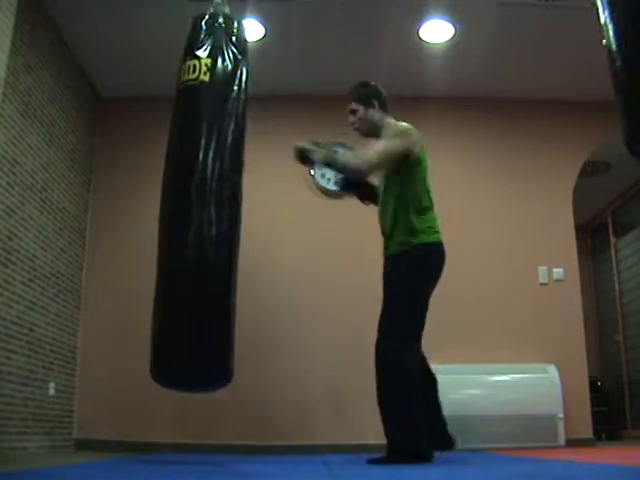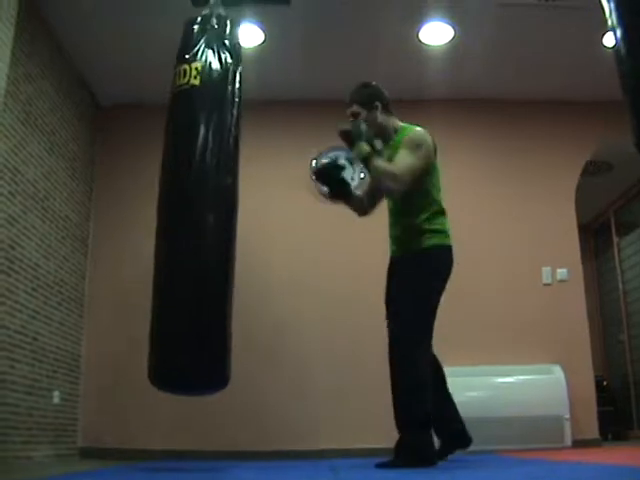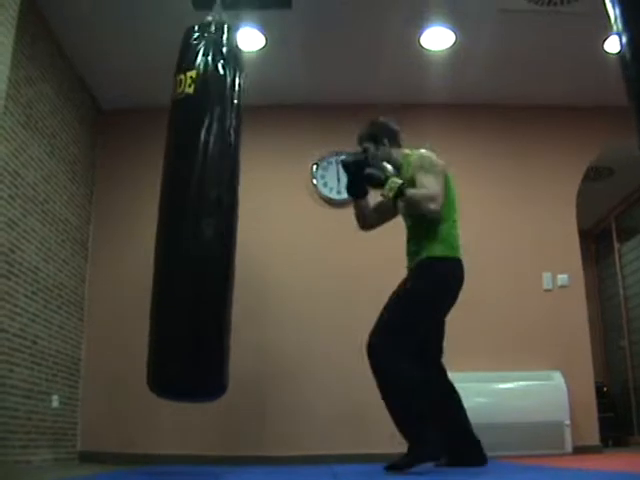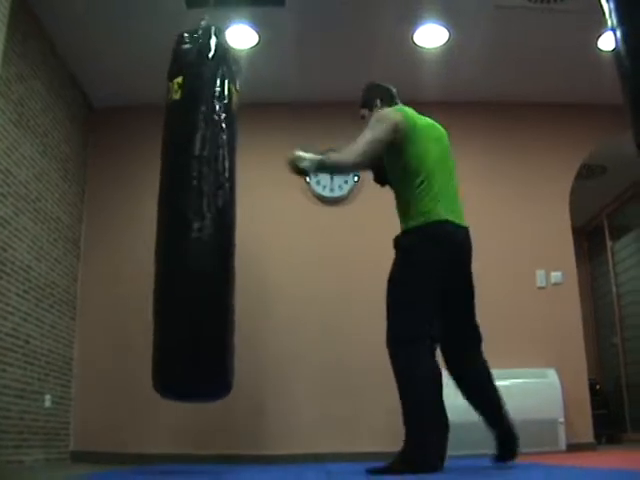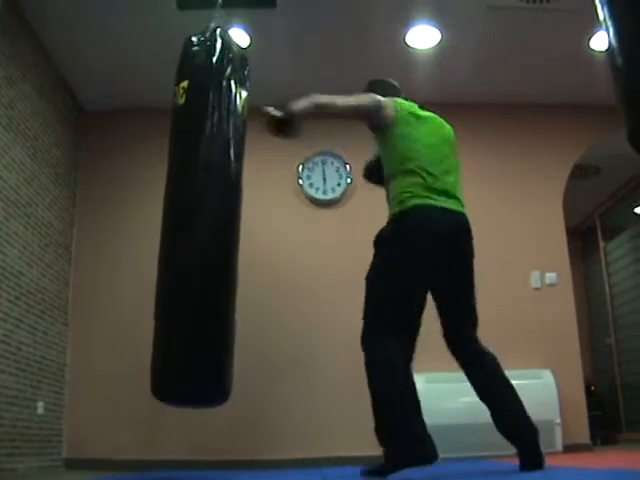
dt=0.3s
person 1, frame 1
left shoulder: (402, 134)
right shoulder: (387, 146)
left elbow: (358, 164)
left wrist: (322, 154)
right wrist: (369, 190)
left hip: (418, 253)
right hip: (401, 255)
left knee: (393, 346)
right knee: (403, 345)
left ankle: (410, 442)
right ankle: (434, 434)
person 1, frame 2
left shoulder: (415, 139)
right shoulder: (384, 151)
left elbow: (394, 182)
right elbow: (364, 207)
left wrist: (363, 151)
left hip: (428, 253)
right hip: (404, 257)
left knee: (406, 345)
right knee: (411, 346)
left ankle: (416, 446)
right ankle: (451, 432)
person 1, frame 3
left shoulder: (423, 159)
right shoulder: (397, 181)
left elbow: (432, 206)
right elbow: (366, 222)
left wrist: (390, 179)
right wrist: (357, 186)
left hip: (437, 268)
right hip: (433, 270)
left knee: (384, 348)
right knee: (424, 360)
left ankle: (425, 442)
right ankle: (465, 448)
person 1, frame 4
left shoulder: (389, 117)
right shoulder: (434, 130)
left elbow: (351, 159)
left wrist: (312, 161)
right wrist: (385, 172)
left hip: (426, 237)
right hip: (454, 235)
left knee: (408, 341)
right knee: (461, 344)
left ankle: (424, 448)
right ankle: (502, 434)
person 1, frame 5
left shoulder: (384, 107)
right shoulder: (443, 127)
left elbow: (321, 104)
left wrist: (286, 113)
left hip: (414, 227)
right hip: (455, 227)
left knee: (384, 338)
right knee: (465, 341)
left ankle: (408, 444)
right ankle: (525, 440)
